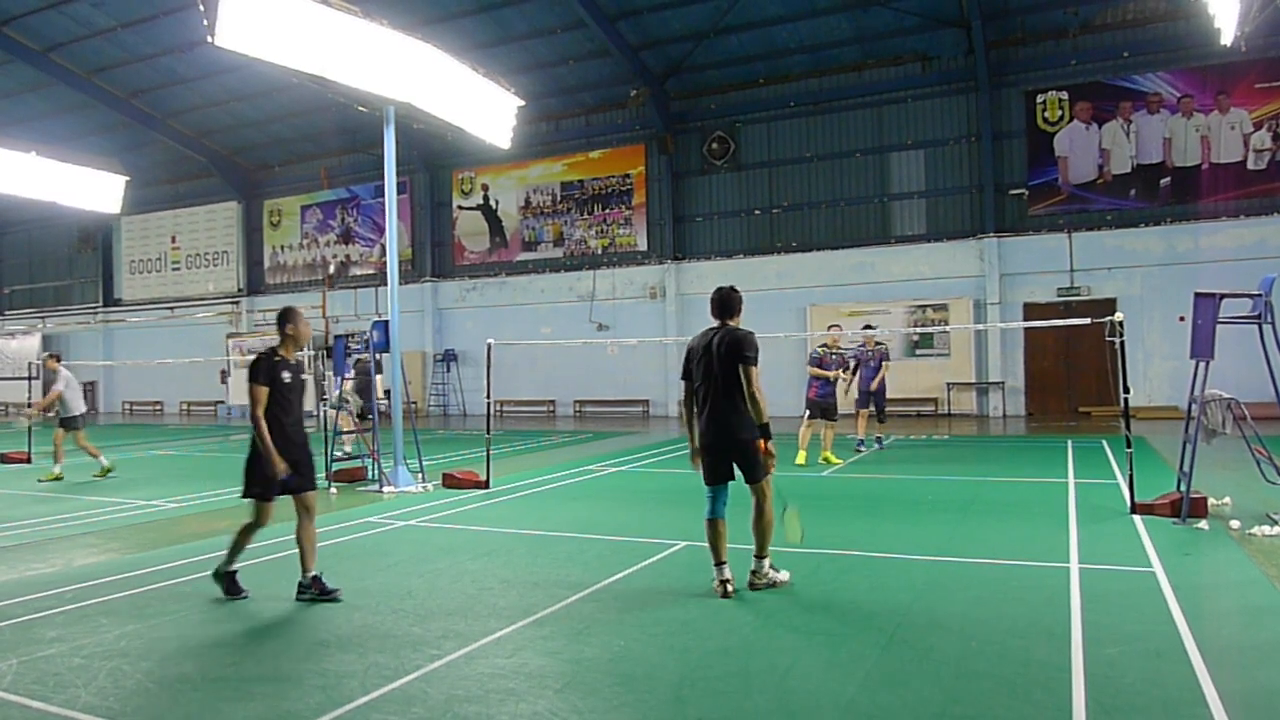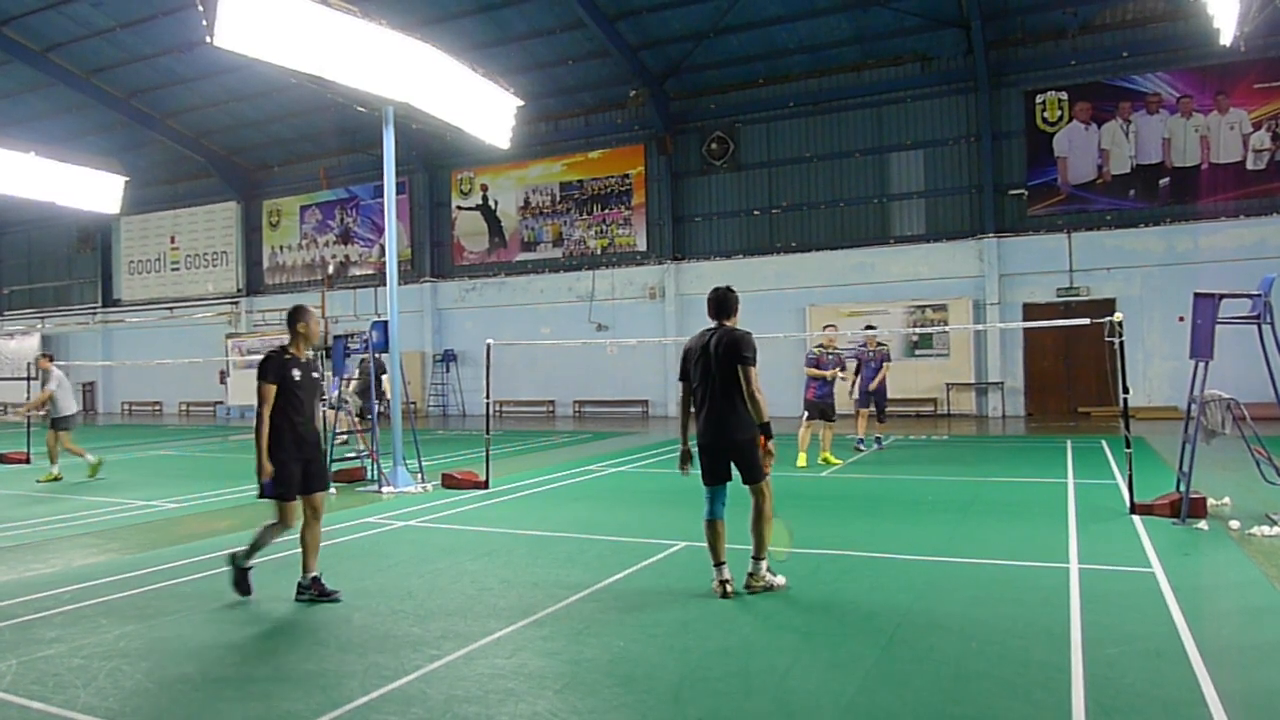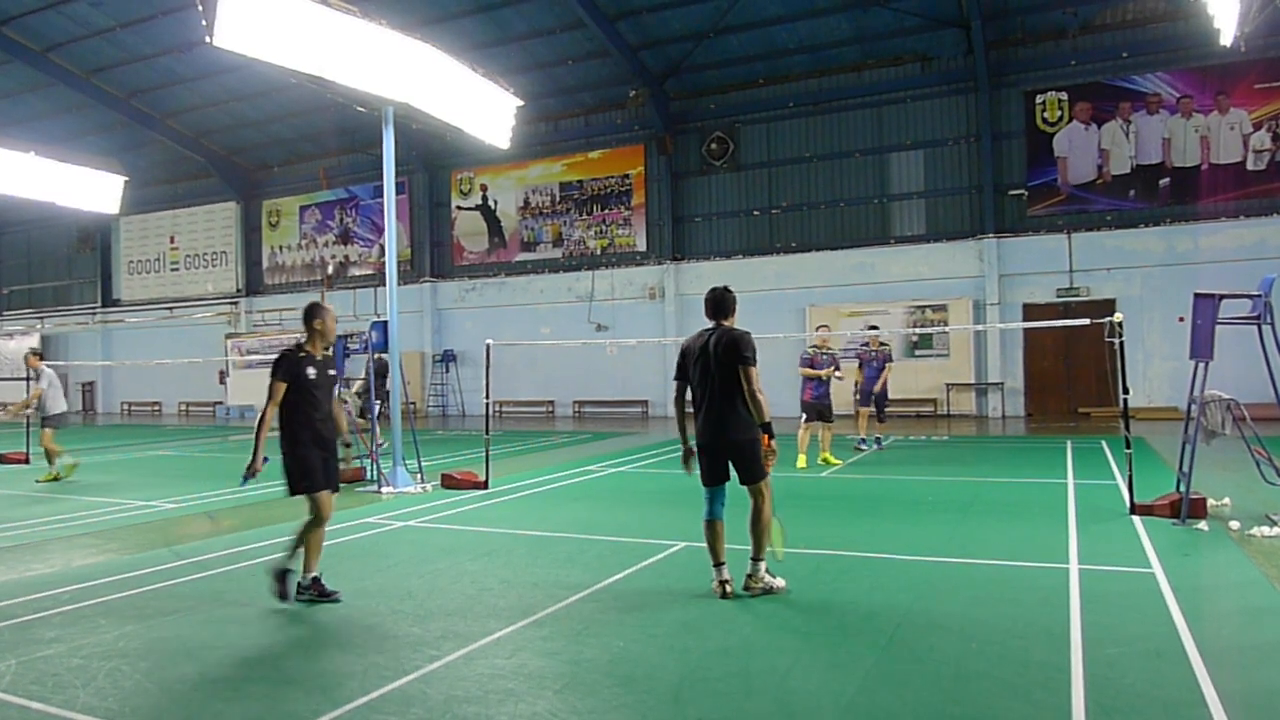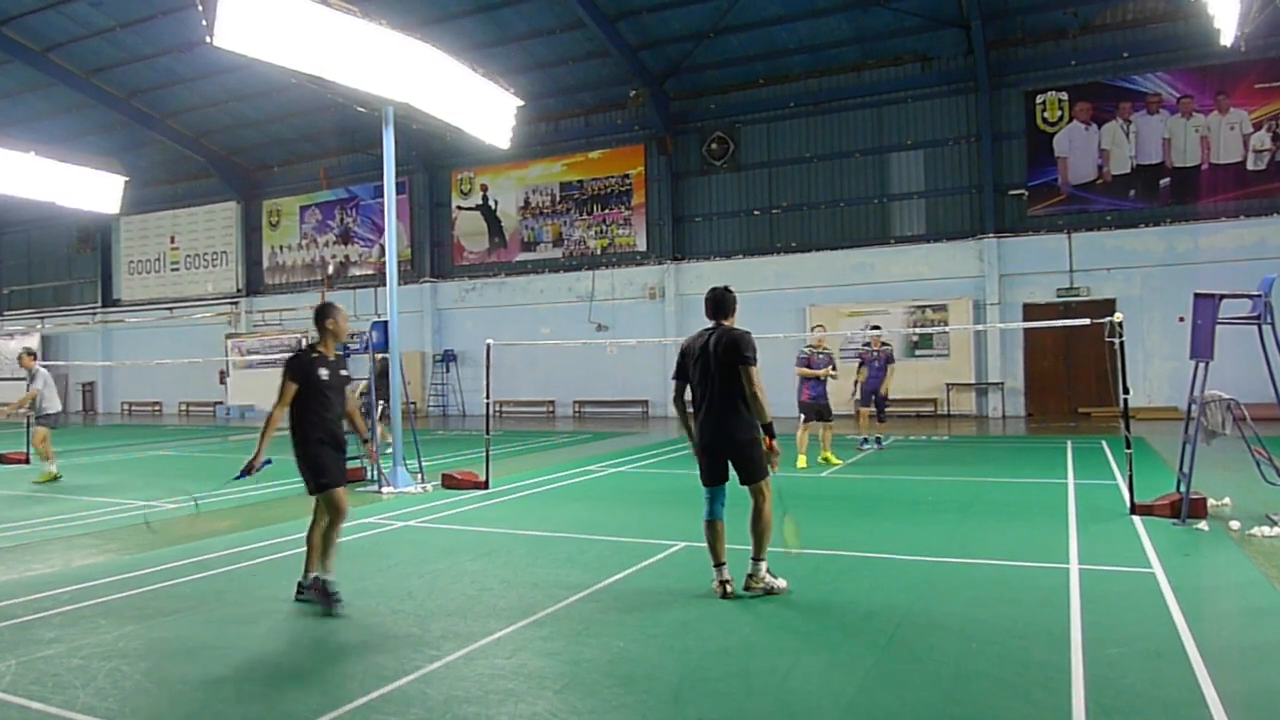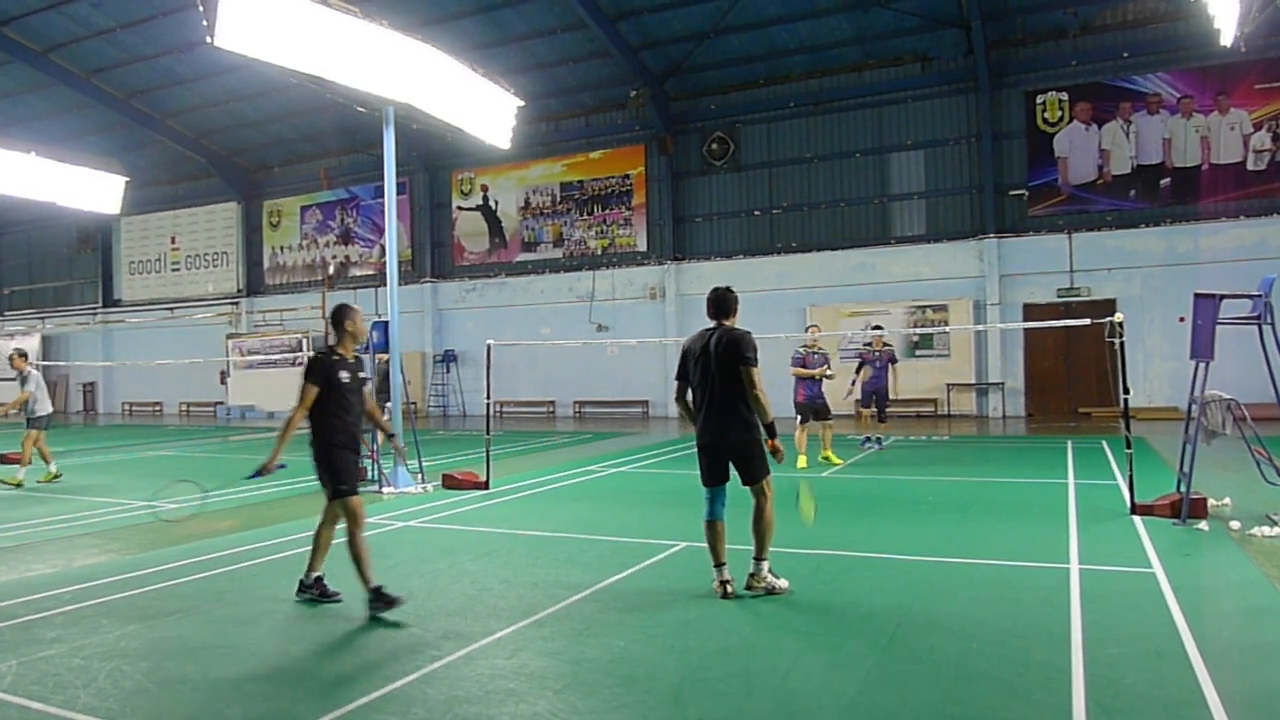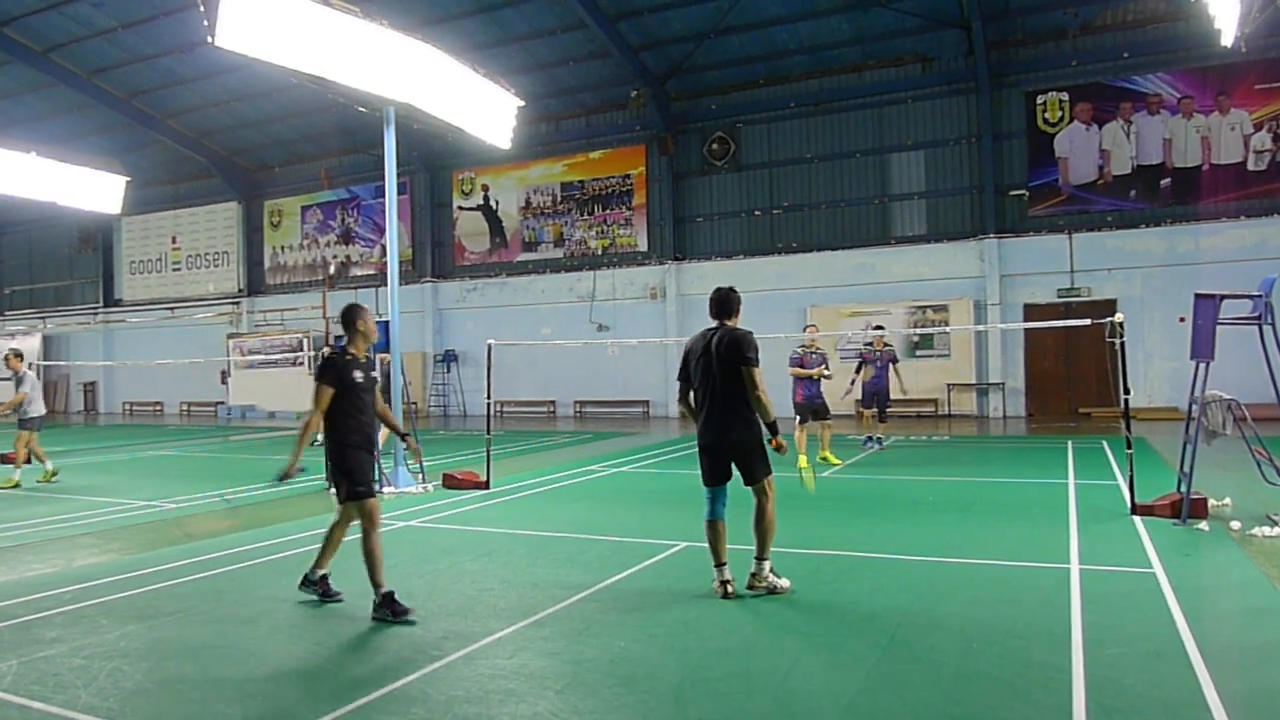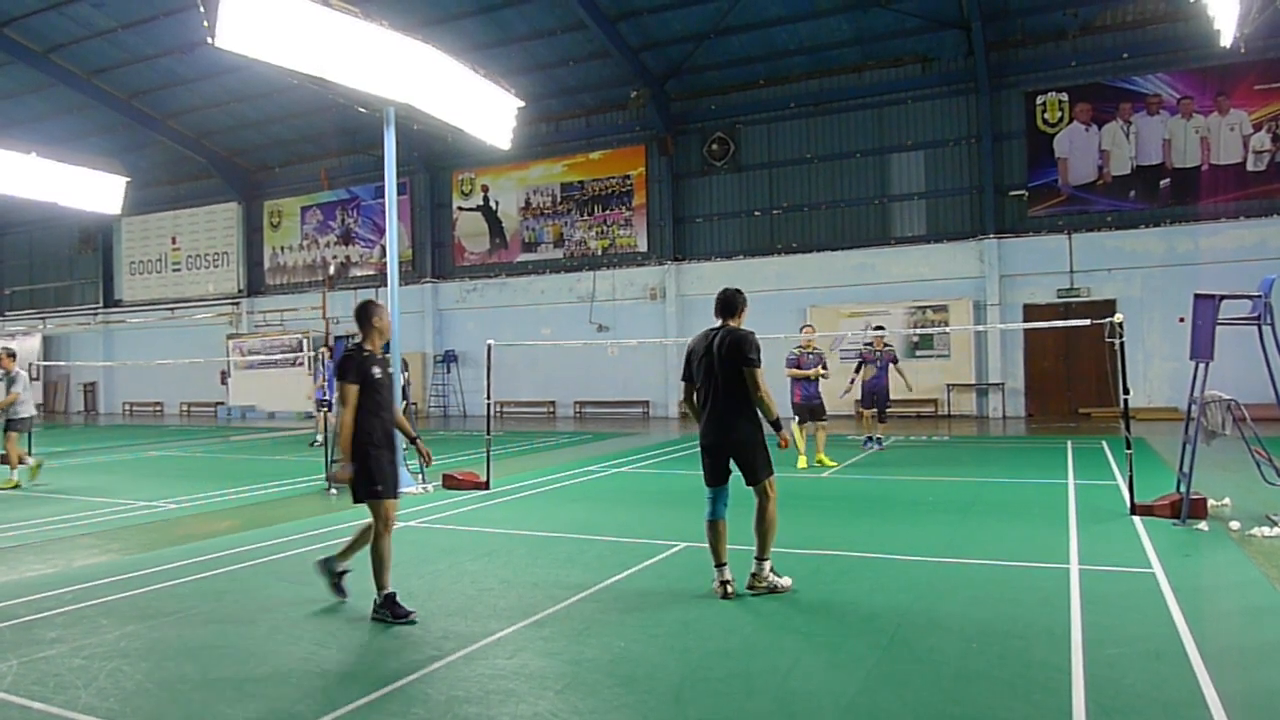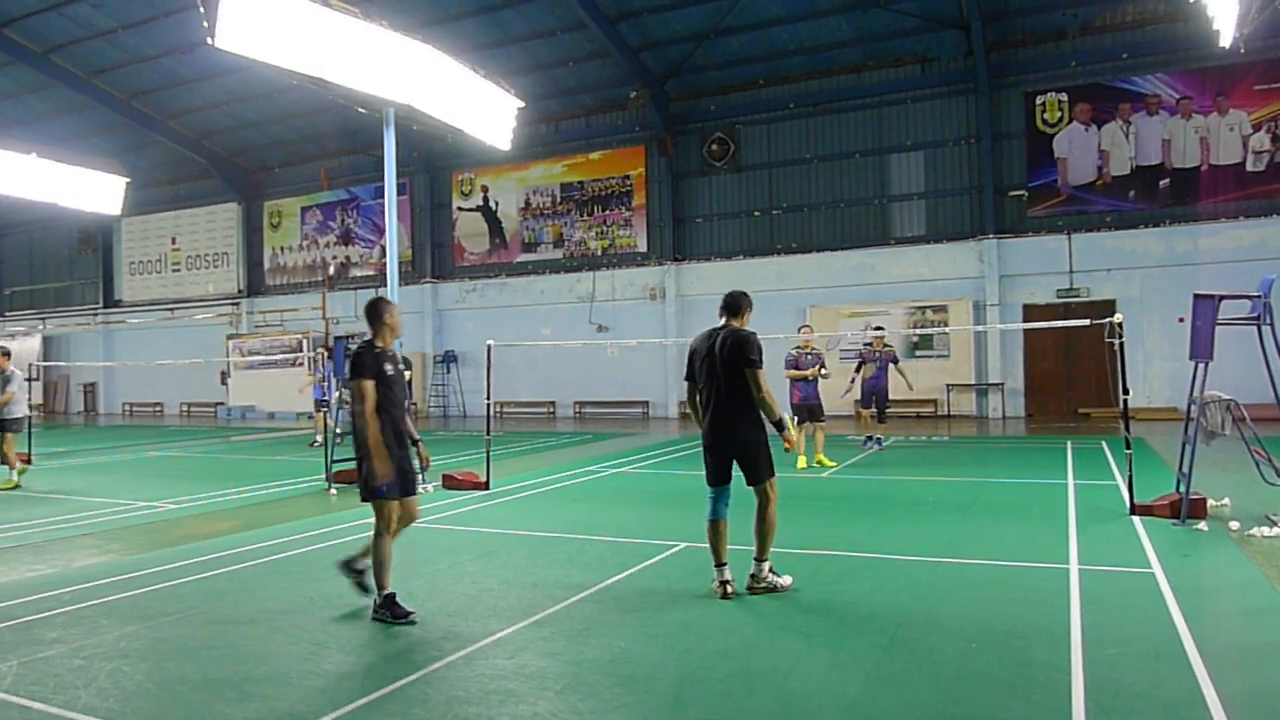
dt=0.1s
person 1, frame 1
left shoulder: (695, 343)
right shoulder: (743, 338)
left elbow: (688, 397)
right elbow: (752, 390)
left wrist: (692, 440)
right wrist: (766, 435)
left hip: (709, 435)
right hip: (742, 431)
left knee: (716, 499)
right knee: (762, 495)
left ankle: (722, 576)
right ankle: (761, 569)
person 1, frame 2
left shoulder: (692, 344)
right shoulder: (740, 339)
left elbow: (685, 399)
right elbow: (751, 390)
left wrist: (684, 444)
right wrist: (767, 434)
left hip: (707, 435)
right hip: (741, 431)
left knee: (714, 500)
right knee: (761, 495)
left ankle: (721, 576)
right ankle: (758, 572)
person 1, frame 3
left shoulder: (690, 345)
right shoulder: (739, 339)
left elbow: (679, 399)
right elbow: (752, 390)
left wrist: (685, 443)
right wrist: (768, 432)
left hip: (706, 436)
right hip: (741, 432)
left knee: (713, 501)
right knee: (761, 496)
left ankle: (721, 577)
right ankle: (757, 573)
person 1, frame 4
left shoulder: (690, 344)
right shoulder: (740, 339)
left elbow: (678, 397)
right elbow: (753, 390)
left wrist: (693, 436)
right wrist: (769, 433)
left hip: (707, 436)
right hip: (741, 432)
left knee: (713, 501)
right knee: (762, 496)
left ankle: (721, 577)
right ankle: (758, 573)
person 1, frame 5
left shoulder: (691, 344)
right shoulder: (740, 339)
left elbow: (680, 398)
right elbow: (754, 391)
right wrist: (771, 433)
left hip: (707, 436)
right hip: (741, 433)
left knee: (714, 501)
right knee: (763, 496)
left ankle: (722, 577)
right ankle: (759, 572)
person 1, frame 6
left shoulder: (693, 344)
right shoulder: (742, 339)
left elbow: (683, 398)
right elbow: (756, 391)
right wrist: (774, 431)
left hip: (709, 436)
right hip: (743, 432)
left knee: (715, 501)
right knee: (765, 496)
left ankle: (722, 577)
right ankle: (761, 572)
person 1, frame 7
left shoulder: (696, 343)
right shoulder: (743, 338)
left elbow: (688, 397)
right elbow: (758, 391)
right wrist: (778, 426)
left hip: (711, 435)
right hip: (744, 432)
left knee: (716, 501)
right knee: (766, 495)
left ankle: (722, 577)
right ankle: (761, 573)
person 1, frame 8
left shoulder: (698, 343)
right shoulder: (745, 339)
left elbow: (691, 397)
right elbow: (760, 392)
right wrist: (782, 427)
left hip: (713, 436)
right hip: (748, 433)
left knee: (717, 501)
right knee: (766, 497)
left ankle: (722, 577)
right ankle: (760, 573)
person 2, frame 1
left shoulder: (298, 365)
right shoulder: (264, 364)
right elbow: (258, 414)
right wrist: (272, 456)
left hip: (299, 450)
right hip: (271, 453)
left knee: (308, 510)
right knee: (261, 520)
left ankle: (309, 581)
right ankle: (226, 570)
person 2, frame 2
left shoulder: (312, 365)
right shoulder: (274, 362)
right elbow: (264, 412)
left wrist: (318, 445)
right wrist: (263, 458)
left hip: (312, 450)
right hip: (284, 453)
left knee: (315, 512)
right knee: (286, 520)
left ankle: (308, 582)
right ankle: (243, 560)
person 2, frame 3
left shoulder: (329, 362)
right shoulder: (290, 361)
right elbow: (271, 408)
left wrist: (345, 443)
right wrist: (258, 453)
left hip: (327, 447)
right hip: (300, 447)
left knee: (320, 513)
right knee: (321, 514)
left ankle: (307, 581)
right ankle: (284, 565)
person 2, frame 4
left shoulder: (340, 362)
right shoulder: (302, 361)
right elbow: (280, 408)
left wrist: (366, 439)
right wrist: (260, 451)
left hip: (336, 446)
right hip: (313, 446)
left knee: (324, 513)
right knee: (340, 509)
left ankle: (309, 582)
right ankle: (324, 581)
person 2, frame 5
left shoulder: (358, 363)
right shoulder: (322, 363)
left elbow: (367, 406)
right elbow: (300, 411)
left wrist: (390, 435)
right wrist: (276, 454)
left hip: (351, 451)
right hip: (332, 452)
left knee: (332, 517)
right knee: (356, 517)
left ankle: (312, 582)
right ankle: (374, 594)
person 2, frame 6
left shoulder: (368, 362)
right shoulder: (335, 363)
right elbow: (317, 414)
left wrist: (405, 436)
right wrist: (296, 459)
left hip: (365, 451)
right hip: (346, 452)
left knee: (347, 517)
right knee: (372, 521)
left ankle: (315, 578)
right ankle: (383, 600)
person 2, frame 7
left shoulder: (382, 359)
right shoulder: (352, 360)
right elbow: (345, 414)
left wrist: (415, 440)
right wrist: (343, 461)
left hip: (386, 452)
right hip: (366, 455)
left knee: (382, 521)
right knee: (384, 521)
left ankle: (334, 564)
right ankle: (384, 599)
person 2, frame 8
left shoulder: (392, 356)
right shoulder: (365, 356)
right elbow: (366, 411)
left wrist: (416, 442)
right wrist: (377, 456)
left hip: (399, 450)
right hip: (378, 452)
left knee: (409, 514)
right knee: (387, 522)
left ankle: (357, 563)
right ankle: (384, 601)
